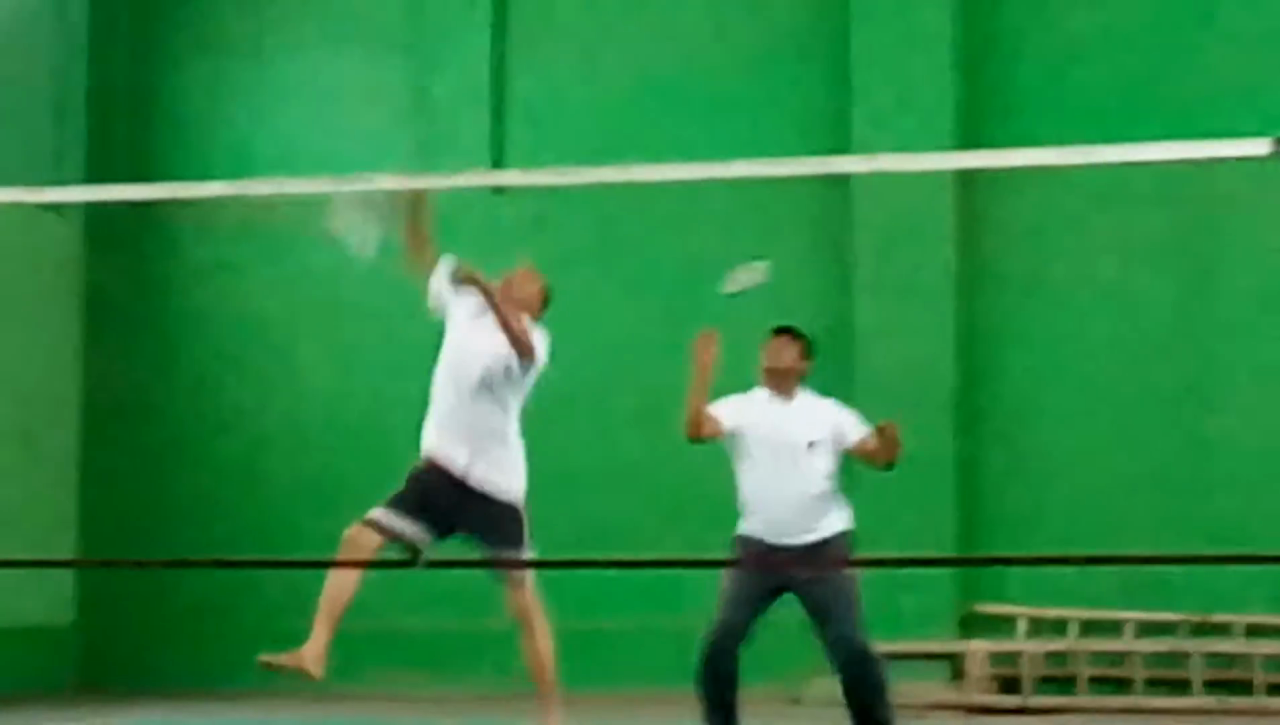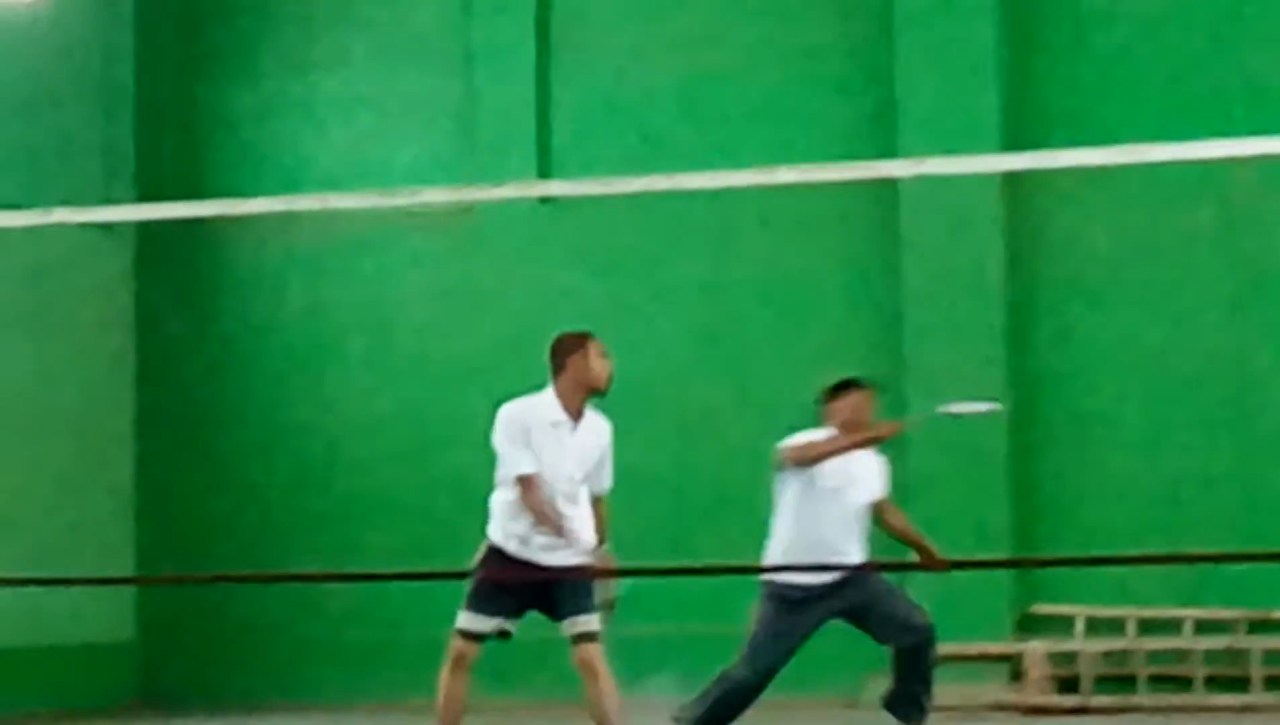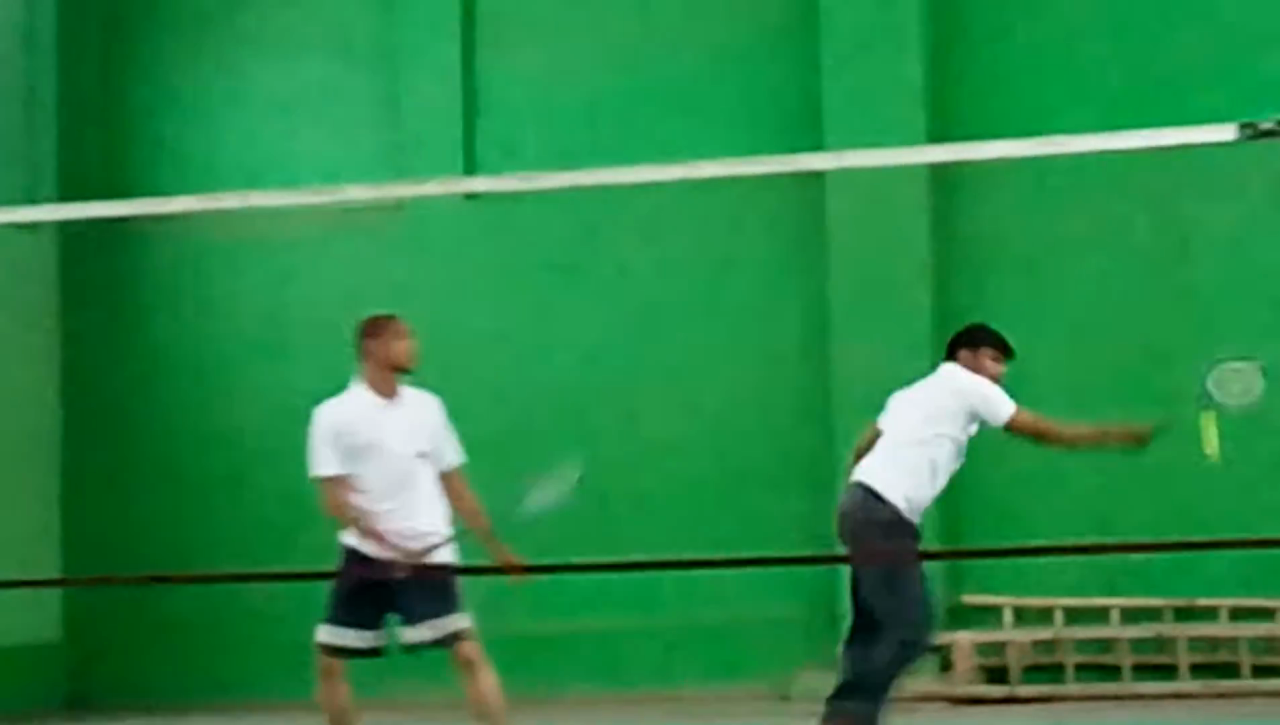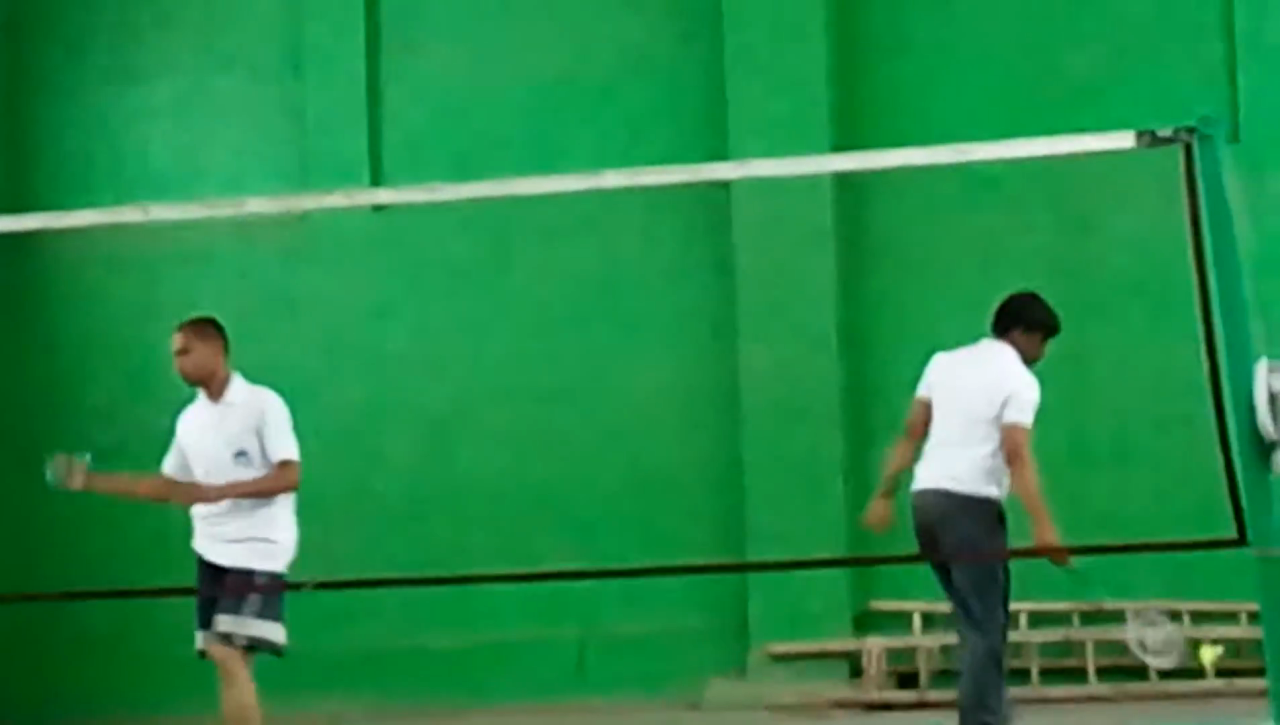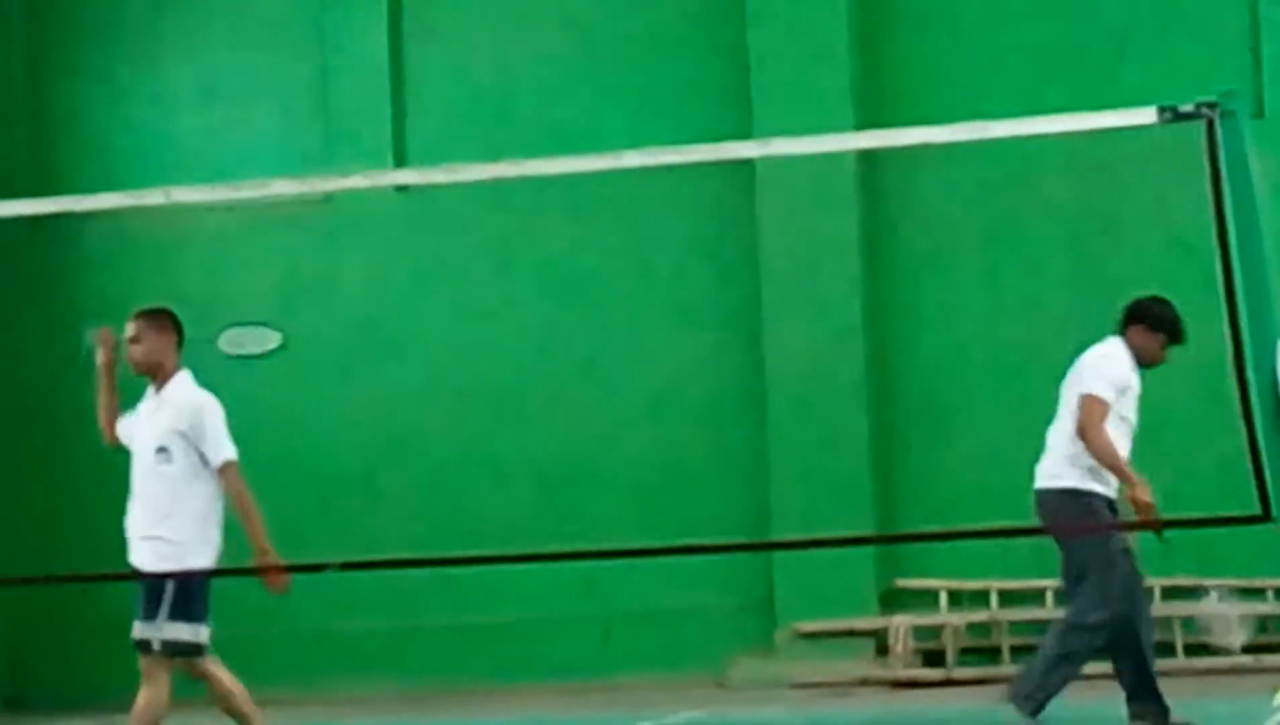
dt=0.4s
person 1, frame 1
left shoulder: (532, 344)
right shoulder: (466, 308)
left elbow: (522, 345)
right elbow: (421, 257)
left wrist: (488, 289)
right wrist: (413, 205)
left hip: (492, 486)
right hip: (441, 472)
left knee: (523, 599)
right knee: (357, 539)
right ankle: (315, 652)
person 1, frame 2
left shoulder: (600, 429)
right shoulder: (517, 416)
right elbow: (531, 495)
left wrist: (601, 554)
right wrist: (578, 544)
left hip: (570, 564)
right hip: (512, 552)
left knee: (591, 660)
right knee: (461, 653)
person 1, frame 3
left shoulder: (428, 407)
right shoulder: (332, 415)
left elbow: (454, 486)
right elbow: (334, 499)
left wrist: (493, 544)
right wrist: (387, 544)
left hip: (427, 557)
right hip: (367, 556)
left knee: (469, 655)
right knee: (328, 664)
person 1, frame 4
left shoulder: (264, 404)
right shoulder: (189, 419)
left elbow: (290, 476)
right elbow: (167, 487)
left wrist: (219, 491)
right wrist: (91, 480)
left hip: (257, 555)
right hip: (212, 556)
left knee: (227, 657)
right knee: (226, 664)
person 1, frame 5
left shoulder: (197, 405)
right shoulder: (151, 403)
left elbow: (232, 479)
right elbow: (111, 434)
left wrist: (265, 552)
right wrist: (104, 367)
left hip: (177, 556)
right hip: (151, 554)
left knee: (153, 665)
right knee: (195, 662)
person 2, frame 1
left shoulder: (828, 413)
right shoulder: (738, 407)
left elbow: (881, 458)
right elbow: (696, 431)
left wrist: (889, 440)
right wrist: (702, 372)
left hip: (819, 547)
right hip: (759, 549)
left knee: (849, 644)
right knee: (721, 641)
person 2, frame 2
left shoulder: (873, 464)
right shoulder: (808, 441)
left elbow: (886, 514)
right elbow: (798, 455)
left wrist: (922, 546)
right wrist: (863, 438)
left hip: (852, 577)
right hip: (792, 586)
left knee: (916, 631)
right knee: (750, 673)
person 2, frame 3
left shoulder: (909, 394)
right shoulder: (970, 388)
left elbow: (862, 449)
right elbow: (1041, 431)
left wrist: (857, 489)
right wrist: (1113, 434)
left hip: (862, 505)
right hip: (880, 516)
left knee: (873, 628)
right knee: (910, 629)
person 2, frame 4
left shoulder: (943, 363)
right shoulder: (1018, 380)
left elbow: (911, 436)
right elbow: (1017, 456)
left wrist: (883, 495)
right wrist: (1044, 528)
left hip: (927, 500)
right hip: (970, 506)
left knee: (977, 623)
right knee: (985, 629)
person 2, frame 5
left shoulder: (1114, 370)
right shoulder: (1110, 362)
right elbow: (1089, 428)
right wrist: (1136, 483)
left hip: (1083, 496)
right hip: (1074, 495)
left knee: (1129, 605)
right knee: (1101, 607)
